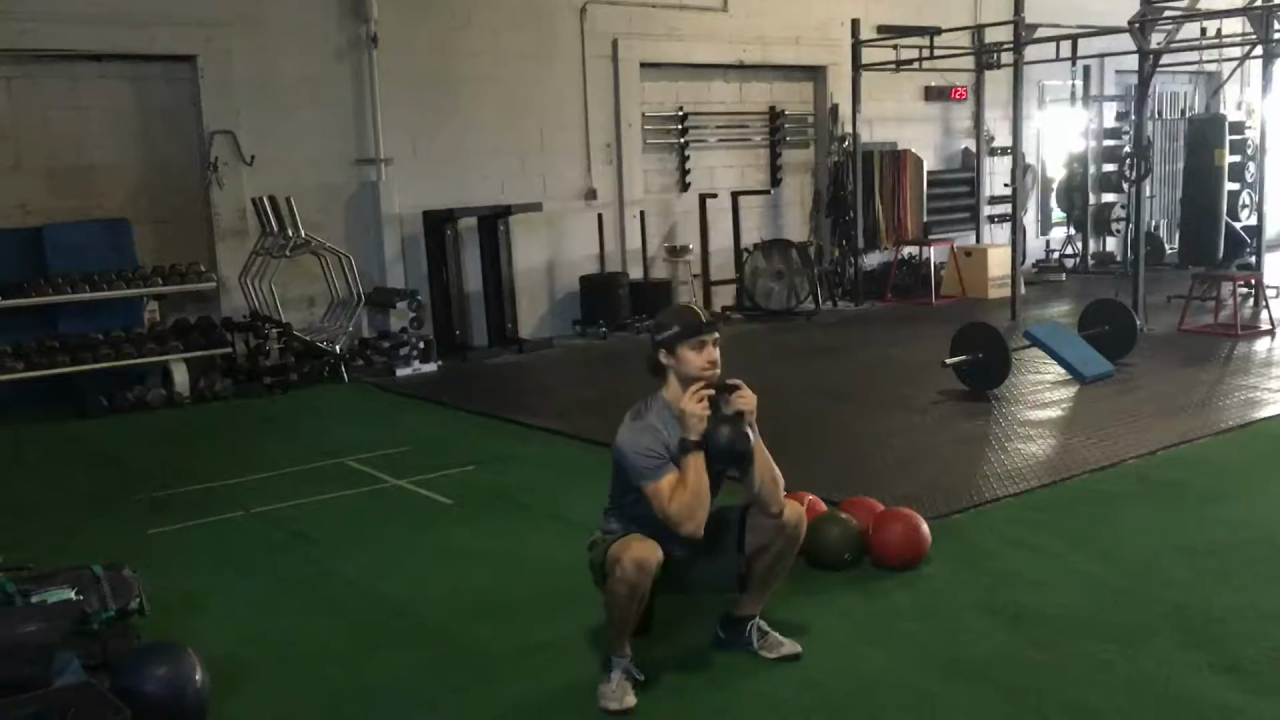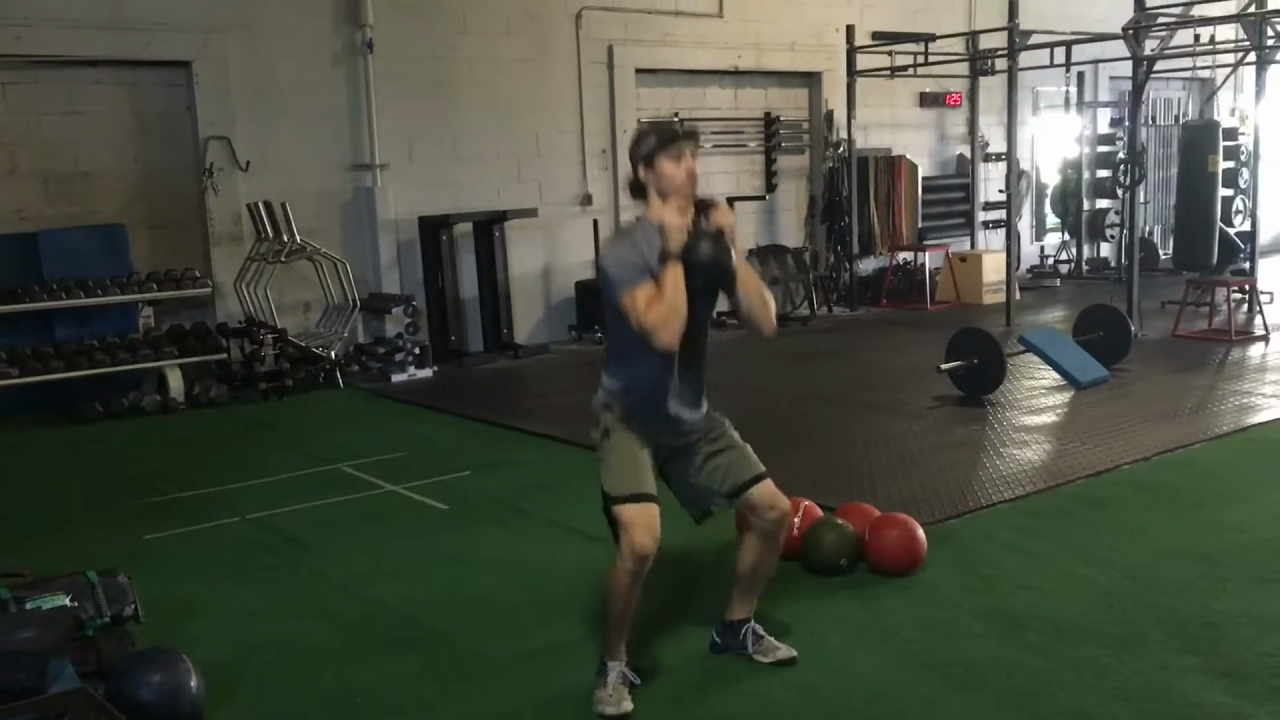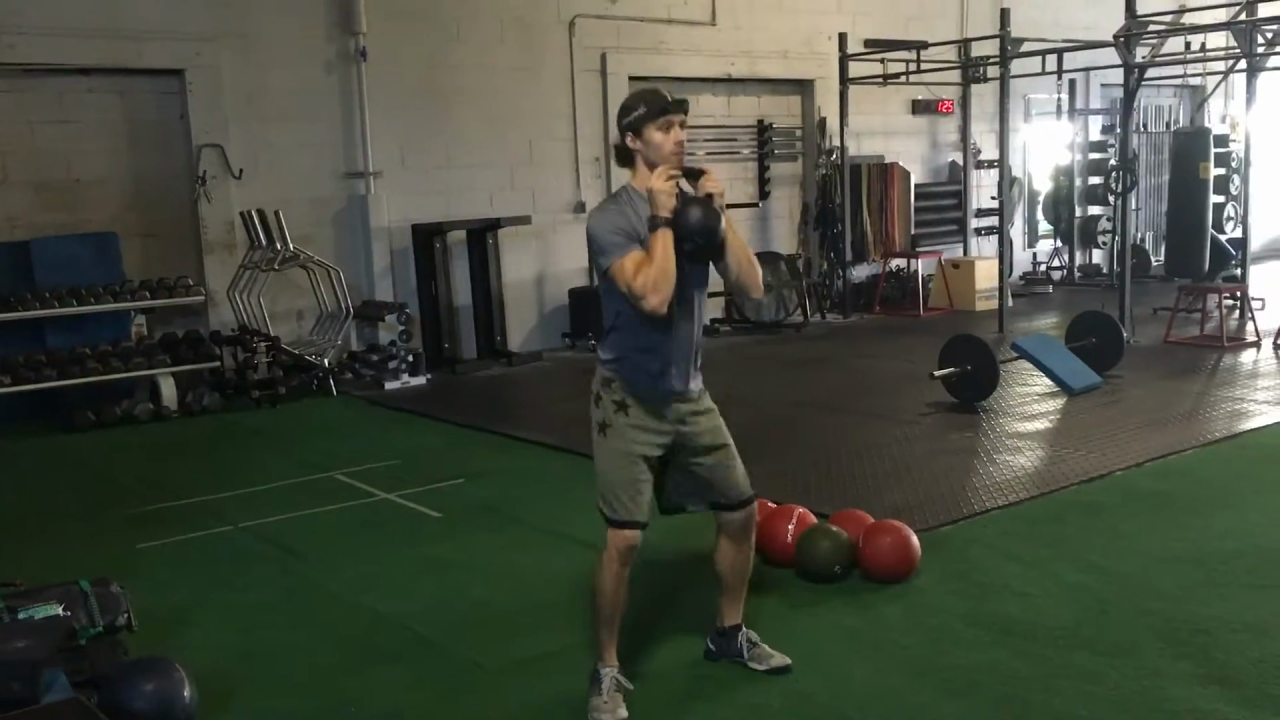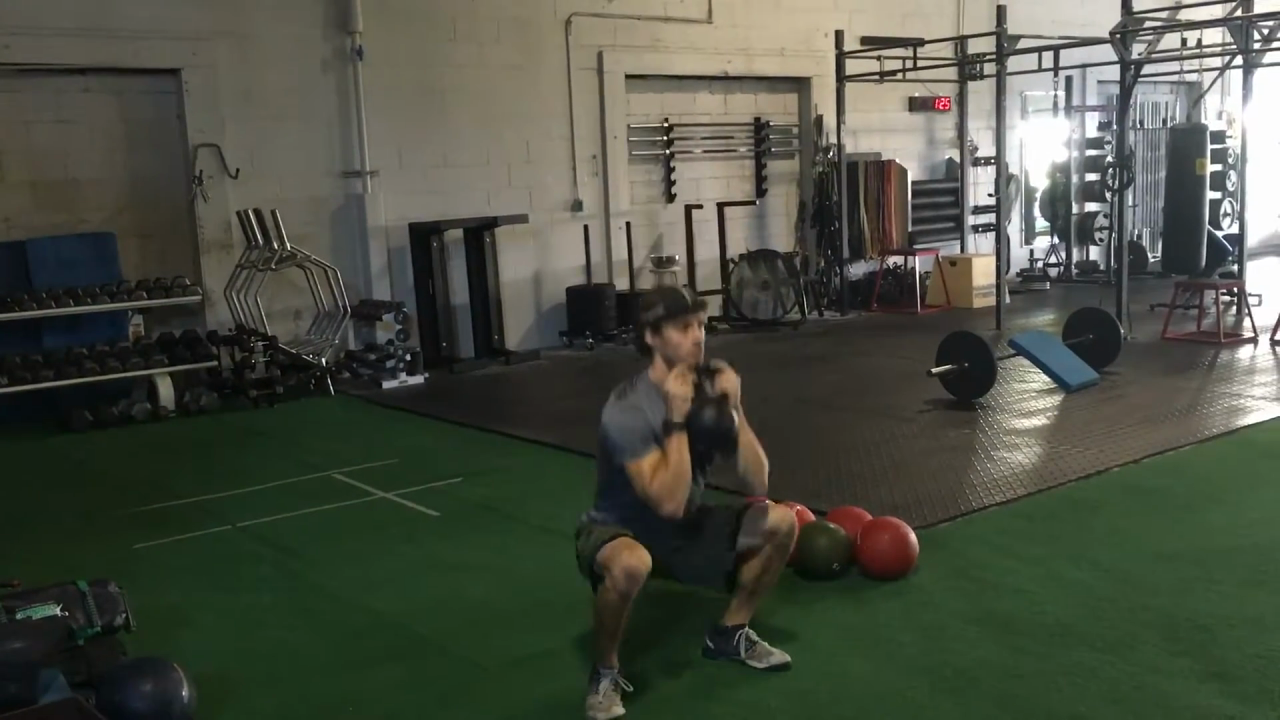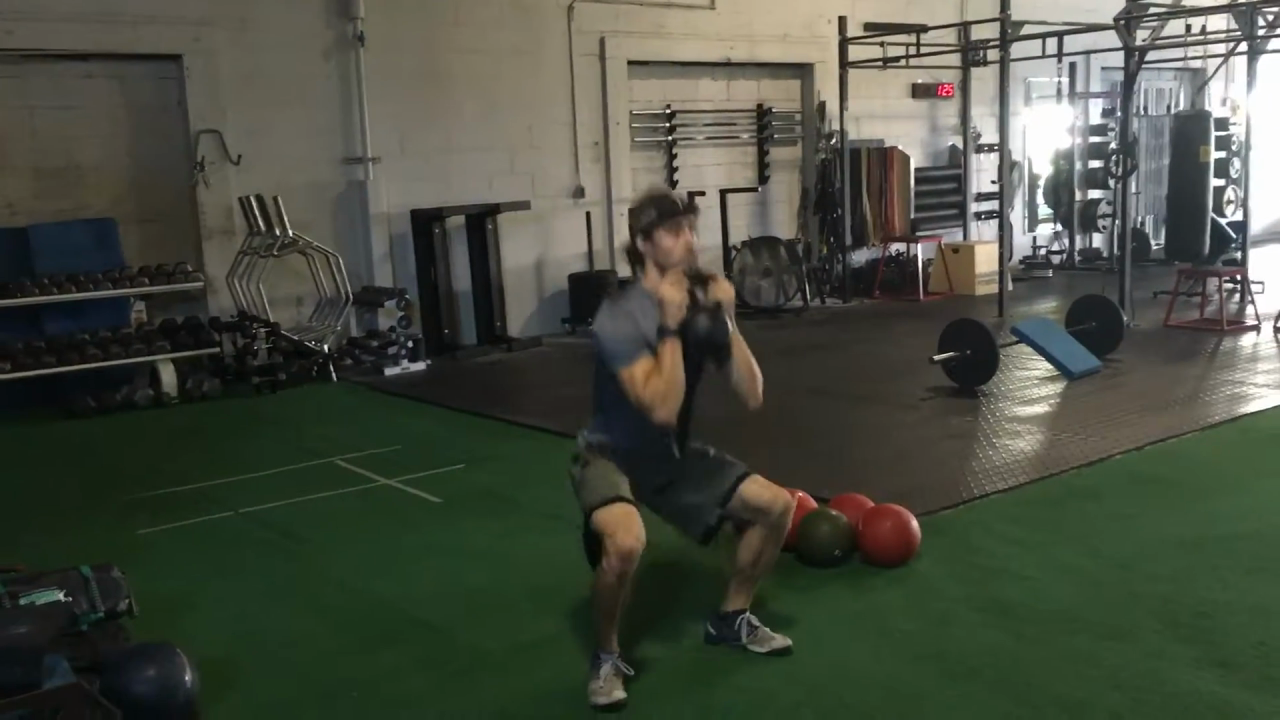
dt=0.5s
person 1, frame 1
left shoulder: (727, 409)
right shoulder: (641, 432)
left elbow: (772, 501)
right elbow: (689, 522)
left wrist: (750, 427)
right wrist: (692, 438)
left hip: (693, 544)
right hip: (628, 540)
left knee: (790, 519)
right knee: (641, 558)
left ankle: (740, 623)
right ankle: (619, 662)
person 1, frame 2
right shoulder: (625, 250)
left elbow: (765, 322)
right elbow: (664, 334)
left wrist: (730, 248)
right wrist: (672, 250)
left hip: (691, 419)
right hip: (627, 420)
left knee: (774, 512)
right knee: (641, 542)
left ankle: (735, 626)
right ankle: (614, 664)
person 1, frame 3
left shoulder: (696, 205)
right shoulder: (611, 218)
left elbow: (751, 287)
right elbow: (654, 297)
left wrist: (720, 213)
right wrist: (661, 217)
left hip: (687, 396)
right hip: (627, 402)
left knee: (740, 514)
right knee: (624, 539)
left ankle: (729, 635)
person 1, frame 4
left shoulder: (710, 392)
right shoulder: (626, 411)
left elbow: (758, 483)
right elbow: (670, 502)
left wrist: (734, 409)
right wrist: (677, 420)
left hip: (684, 530)
right hip: (616, 530)
left knee: (782, 525)
right knee: (630, 567)
left ankle: (729, 632)
right ankle: (605, 672)
person 1, frame 5
left shoulder: (701, 302)
right shoulder: (619, 317)
left elbow: (752, 394)
right elbow: (661, 408)
left wrist: (725, 319)
right wrist: (671, 326)
left hip: (674, 456)
right hip: (610, 456)
left knee: (774, 507)
right knee: (625, 543)
left ankle: (731, 619)
right ankle: (606, 658)
